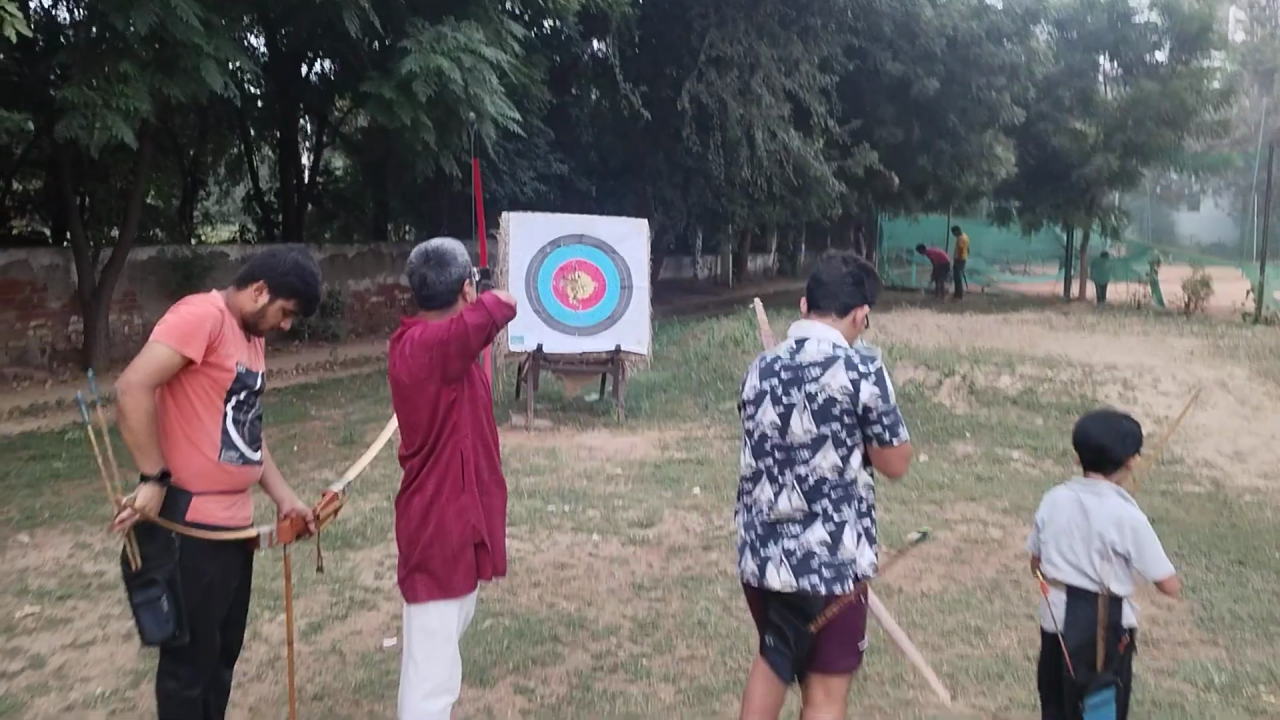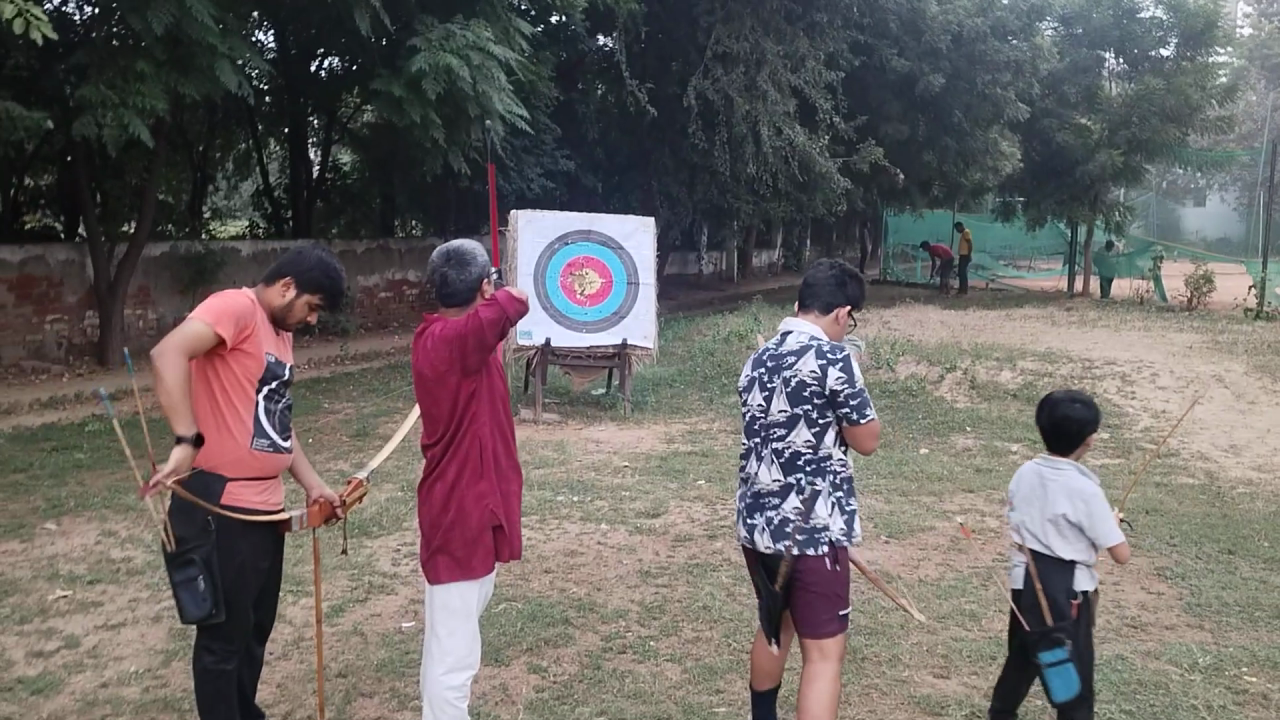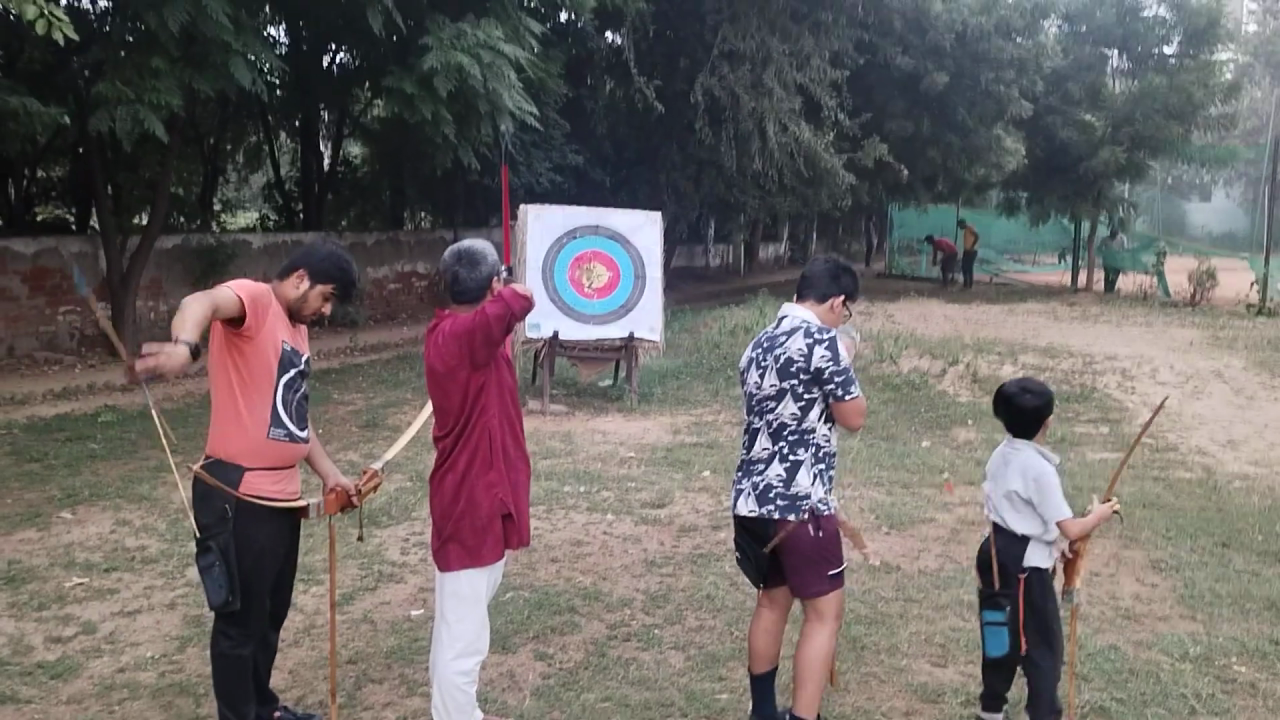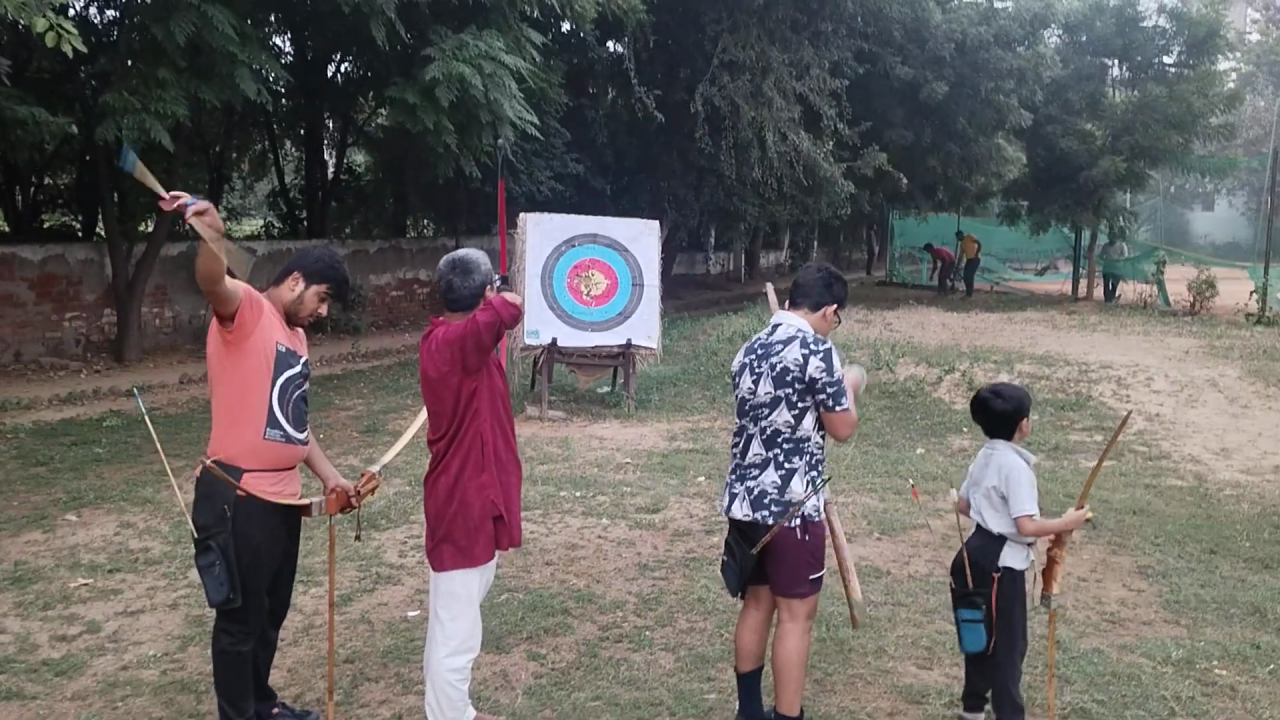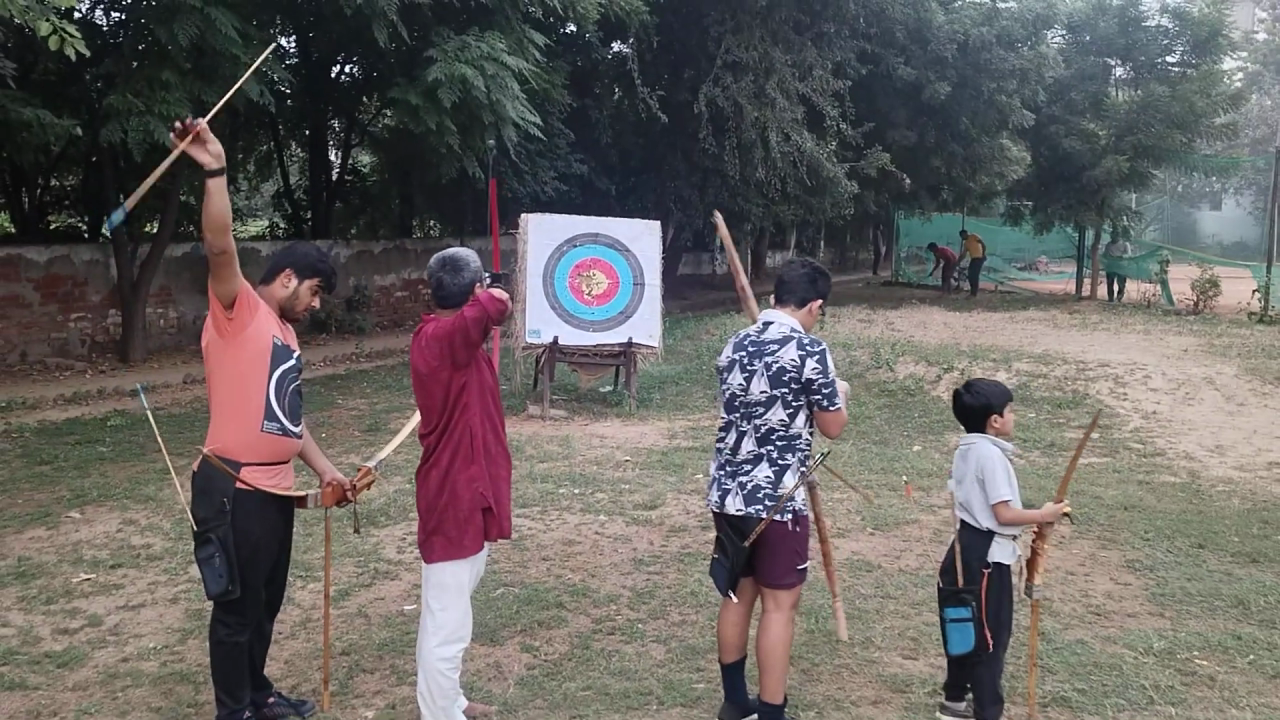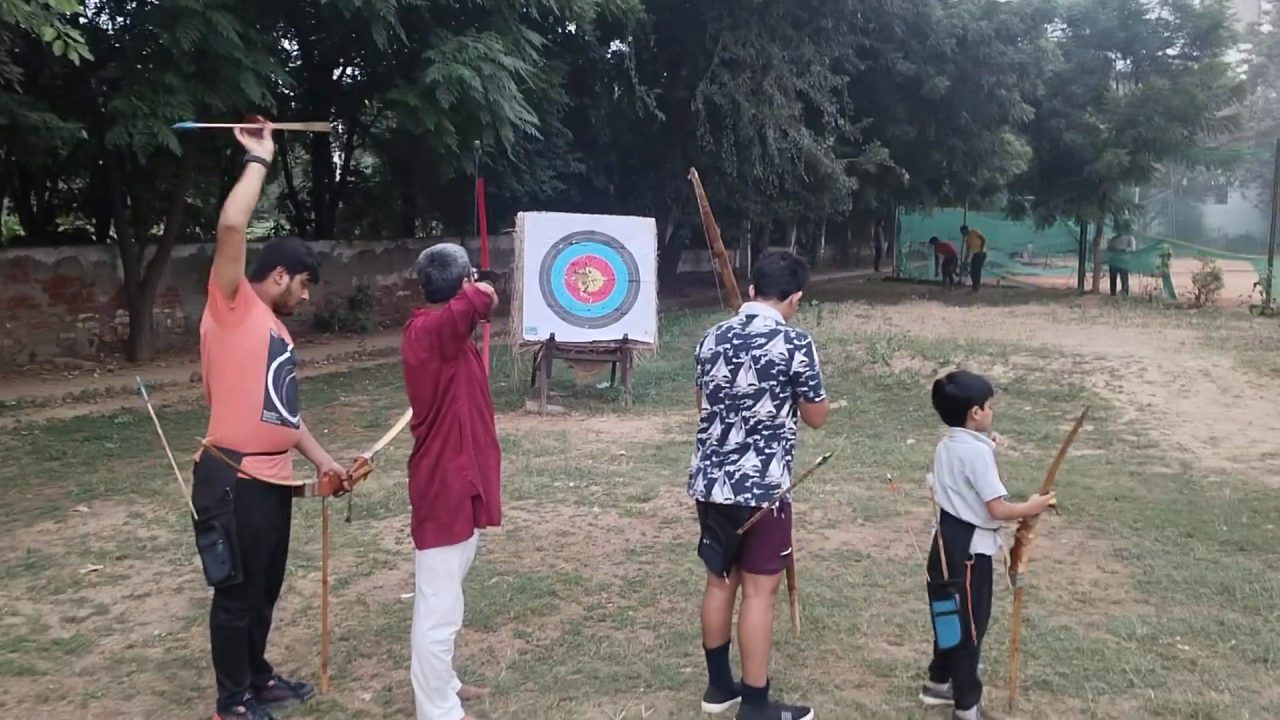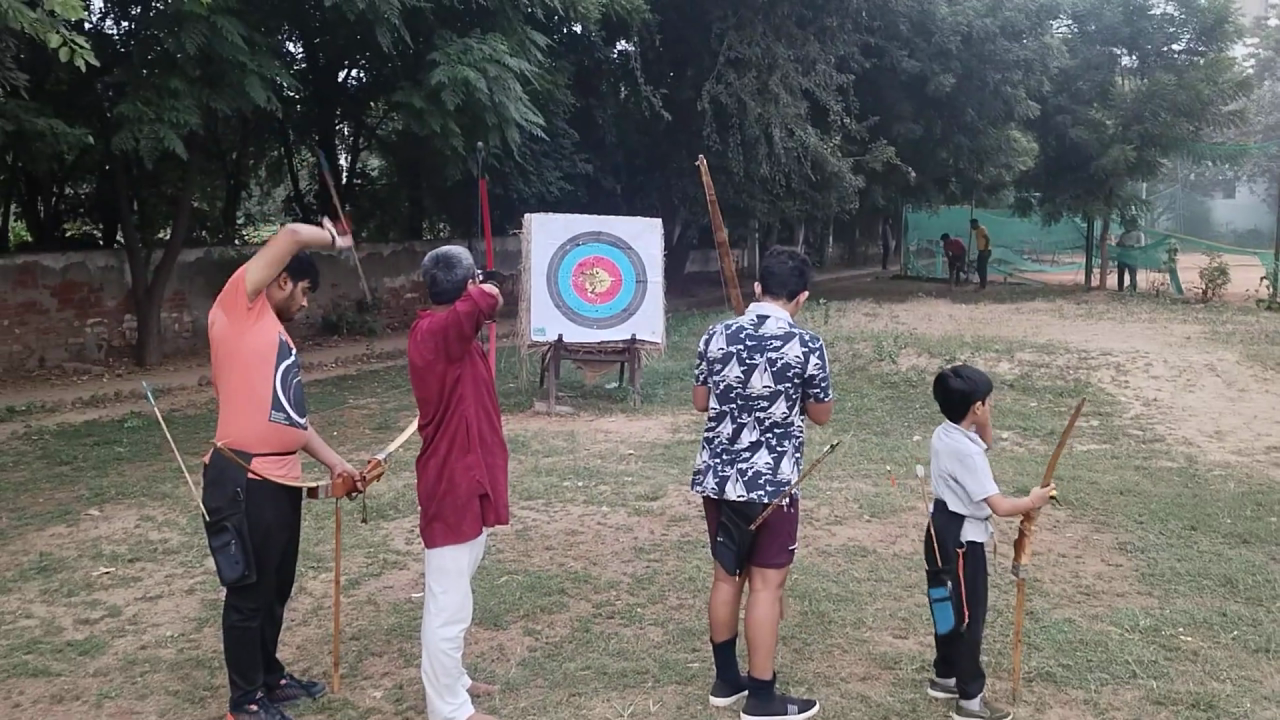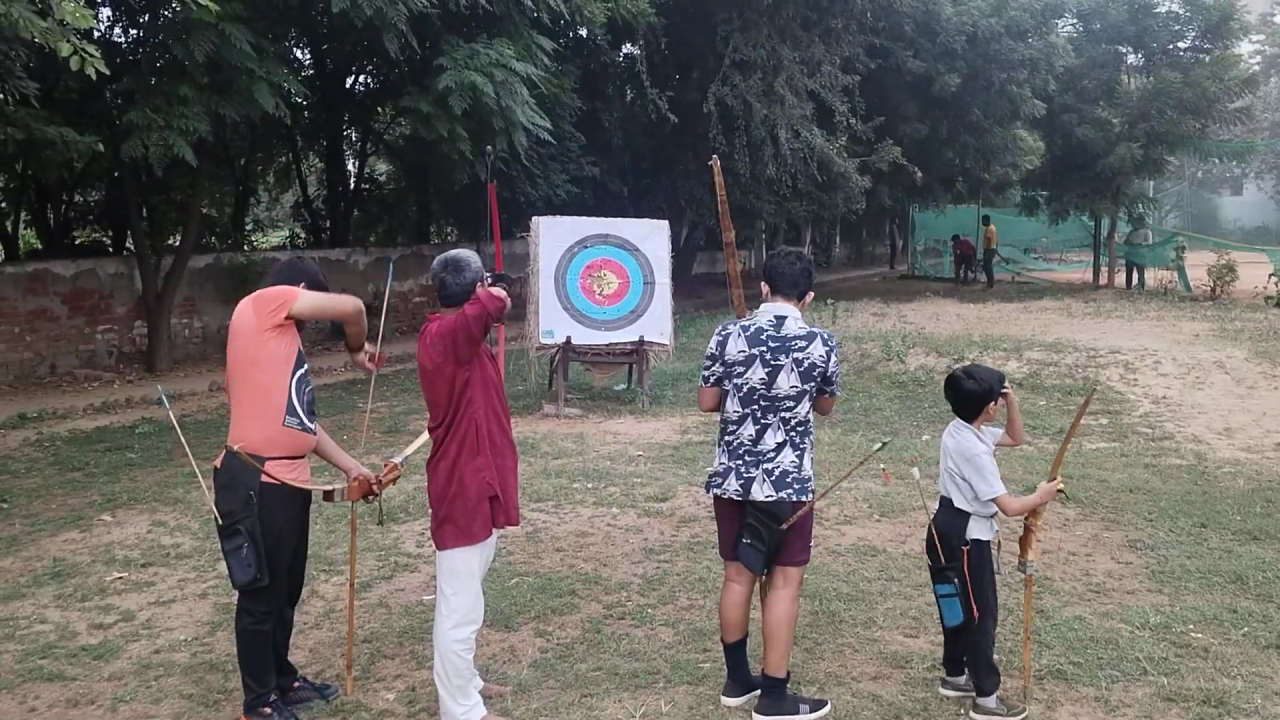
dt=0.3s
person 1, frame 1
left shoulder: (252, 336)
right shoulder: (200, 316)
right elbow: (133, 388)
left wrist: (283, 497)
right wrist: (153, 480)
left hip: (234, 521)
right hip: (189, 525)
left knee: (224, 649)
right knee: (189, 658)
person 1, frame 2
left shoulder: (280, 330)
right shoulder: (235, 308)
right elbow: (167, 354)
left wrist: (313, 484)
right wrist: (187, 441)
left hip: (265, 506)
right hip: (222, 507)
left knee: (256, 627)
right knee: (225, 632)
person 1, frame 3
left shoulder: (297, 328)
right shoulder: (253, 300)
right elbow: (207, 302)
left wrist: (329, 473)
right wrist: (186, 345)
left hip: (281, 495)
right hip: (238, 495)
left knee: (271, 613)
right knee: (240, 618)
person 1, frame 4
left shoulder: (295, 335)
right shoulder: (246, 309)
right elbow: (213, 283)
left wrist: (329, 474)
right wrist: (209, 233)
left hip: (282, 497)
right hip: (240, 496)
left knee: (272, 610)
right knee: (241, 615)
person 1, frame 5
left shoulder: (285, 334)
right shoulder: (237, 311)
right elbow: (220, 249)
left wrist: (324, 469)
right wrist: (215, 172)
left hip: (274, 489)
right hip: (235, 490)
left knee: (266, 601)
right knee: (237, 605)
person 1, frame 6
left shoulder: (276, 328)
right shoulder: (232, 308)
right elbow: (230, 229)
left wrist: (322, 460)
right wrist: (260, 161)
left hip: (272, 480)
right hip: (236, 480)
left knee: (265, 589)
right knee: (237, 591)
person 1, frame 7
left shoulder: (274, 330)
right shoulder: (239, 306)
right elbow: (291, 239)
left wrist: (334, 461)
right wrist: (330, 236)
left hip: (281, 478)
right hip: (245, 480)
left knee: (276, 588)
right knee: (248, 592)
left ankle: (268, 676)
person 1, frame 8
left shoulder: (281, 337)
right shoulder: (260, 307)
left elbow: (300, 419)
right elbow: (351, 308)
left wrist: (351, 466)
right wrist: (357, 348)
left hip: (287, 482)
right hip: (256, 483)
left knee: (286, 591)
right knee: (261, 595)
left ankle: (282, 680)
person 2, frame 1
left shoulder: (415, 341)
right shoulder: (435, 344)
right elbow: (500, 306)
right wrist: (488, 302)
left hip: (442, 518)
right hip: (442, 526)
left knee: (434, 654)
right knee: (433, 668)
person 2, frame 2
left shoulder: (437, 336)
right shoulder: (455, 339)
right elbow: (514, 301)
right wrist: (502, 298)
left hip: (460, 504)
right hip: (463, 510)
left knee: (453, 635)
right knee: (453, 647)
person 2, frame 3
left shoulder: (447, 331)
right shoulder: (465, 333)
right elbow: (519, 299)
right wrist: (510, 295)
left hip: (470, 494)
right hip: (474, 501)
left knee: (460, 623)
right knee: (463, 633)
person 2, frame 4
left shoulder: (442, 337)
right shoulder: (458, 340)
right elbow: (508, 308)
right wrist: (501, 302)
left hip: (465, 496)
right hip: (467, 502)
left knee: (453, 621)
right knee: (456, 631)
person 2, frame 5
left shoulder: (437, 334)
right shoulder: (446, 337)
right elbow: (496, 305)
right wrist: (492, 300)
left hip: (458, 491)
right hip: (457, 496)
left knee: (444, 613)
right knee: (447, 621)
person 2, frame 6
left shoulder: (430, 328)
right shoulder: (435, 329)
right elbow: (480, 299)
right wrist: (480, 293)
left hip: (450, 478)
right hip: (447, 483)
left knee: (439, 596)
right knee: (439, 604)
person 2, frame 7
left shoulder: (438, 330)
right shoulder: (439, 331)
right elbow: (485, 300)
right wrist: (484, 295)
left hip: (459, 479)
right hip: (454, 484)
left knee: (449, 596)
right knee: (448, 603)
left ankle: (449, 681)
person 2, frame 8
left shoulder: (448, 333)
right shoulder: (448, 334)
right elbow: (492, 303)
right wrist: (493, 298)
left hip: (471, 480)
right hip: (465, 486)
left knee: (461, 598)
right knee: (460, 605)
left ankle: (462, 682)
person 3, frame 1
left shoulder: (761, 369)
right shoulder: (860, 371)
right elbow: (895, 463)
left hip: (761, 554)
right hip: (830, 560)
left knee: (771, 662)
person 3, frame 2
left shoulder: (757, 360)
right shoulder: (832, 358)
right elbow: (867, 439)
left hip: (757, 522)
right hip: (812, 529)
left knee: (774, 629)
right knee: (823, 653)
person 3, frame 3
left shoulder: (760, 343)
right shoulder: (820, 339)
right elbow: (853, 417)
right wrist: (844, 367)
left hip: (753, 496)
right hip: (798, 500)
left knee: (772, 601)
right knee: (823, 614)
person 3, frame 4
left shoulder: (751, 349)
right shoulder: (815, 349)
right elbow: (842, 428)
right wrist: (847, 388)
left hip: (744, 498)
right hip: (789, 505)
left knee: (756, 603)
right knee: (796, 615)
person 3, frame 5
left shoulder: (735, 345)
right shoulder: (809, 350)
right elbow: (832, 427)
right wrist: (838, 394)
left hip: (728, 491)
right hip: (776, 499)
left knee: (737, 594)
right knee: (779, 605)
person 3, frame 6
left shoulder: (714, 337)
right shoulder: (794, 343)
right elbow: (816, 416)
right wrist: (802, 389)
left hip: (710, 480)
right hip: (759, 486)
left knee: (720, 580)
right knee: (759, 590)
person 3, frame 7
left shoulder: (717, 335)
right shoulder: (805, 345)
left elbow: (700, 401)
right elbow: (820, 414)
left hip: (716, 476)
right hip: (769, 484)
left knee: (726, 575)
right knee: (766, 584)
left ankle: (726, 679)
person 3, frame 8
left shoulder: (729, 335)
right shoulder: (820, 344)
left elbow: (707, 402)
right elbow: (825, 406)
left hip: (732, 477)
right hip: (786, 482)
left knee: (737, 575)
right knee: (785, 582)
left ankle: (738, 679)
person 4, frame 1
left shoulder: (1053, 500)
right shoulder: (1127, 517)
left elbow: (1036, 565)
right elbow: (1170, 586)
right wrist: (1132, 560)
left hip: (1058, 616)
right hip: (1106, 624)
person 4, frame 2
left shoulder: (1025, 473)
right shoulder: (1084, 490)
right elbow: (1121, 554)
right wrist: (1112, 522)
left hip: (1025, 579)
right hip: (1065, 587)
left knee: (1022, 655)
right knee: (1073, 669)
person 4, frame 3
left shoulder: (1000, 454)
right shoulder: (1039, 469)
right elbow: (1070, 530)
right wrist: (1099, 515)
left hip: (995, 554)
right hip: (1025, 564)
left knee: (1000, 635)
right knee: (1043, 647)
person 4, frame 4
left shoulder: (983, 456)
right shoulder: (1016, 466)
left elbow: (963, 506)
right elbow: (1026, 526)
right wrist: (1066, 522)
left hip: (975, 553)
right hip: (1002, 563)
right knee: (1008, 647)
person 4, frame 5
left shoulder: (964, 451)
right shoulder: (992, 454)
right elbow: (1003, 513)
right wrist: (1043, 515)
left hip: (965, 549)
right hip: (988, 556)
right knee: (990, 640)
person 4, frame 6
left shoulder: (946, 446)
right shoulder: (976, 450)
right elbow: (997, 508)
right wrist: (1031, 507)
left hip: (948, 539)
right hip: (969, 546)
right knee: (970, 626)
left ankle: (938, 683)
person 4, frame 7
left shoulder: (945, 432)
right shoulder: (965, 451)
left elbow: (984, 439)
right elbow: (999, 505)
left wrist: (983, 406)
right wrist: (1032, 501)
left hip: (943, 532)
right hip: (961, 539)
left knee: (950, 611)
right knee: (969, 618)
left ankle: (944, 677)
person 4, frame 8
left shoulder: (958, 430)
right shoulder: (974, 451)
left elbow: (1015, 437)
right elbow: (1008, 506)
left wrist: (1012, 402)
right wrist: (1040, 496)
left hip: (946, 529)
right hip: (966, 536)
right knee: (981, 615)
left ankle: (955, 676)
